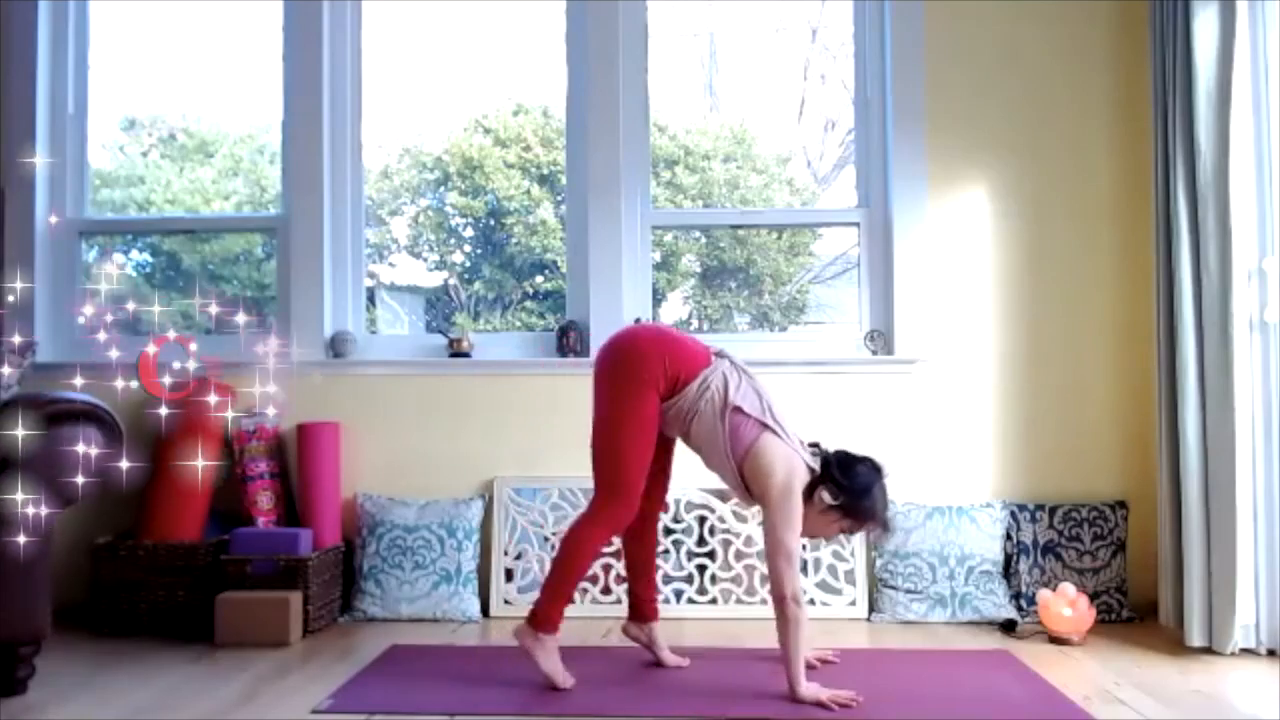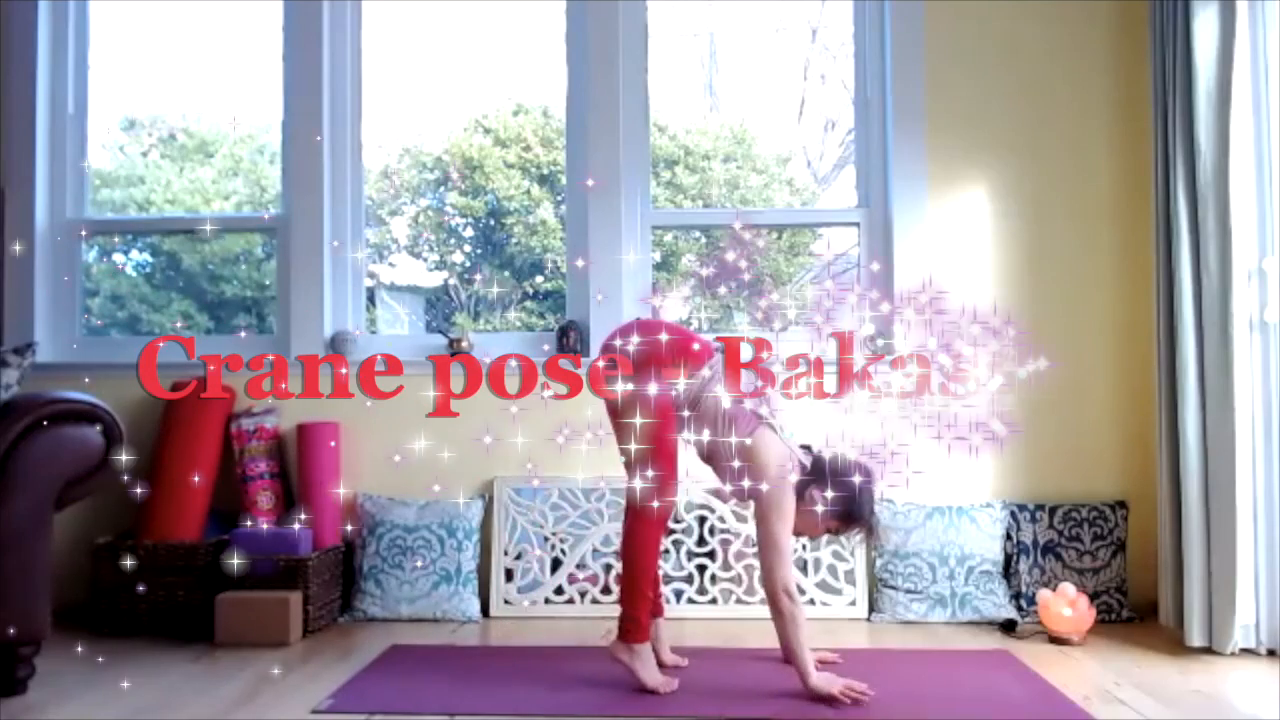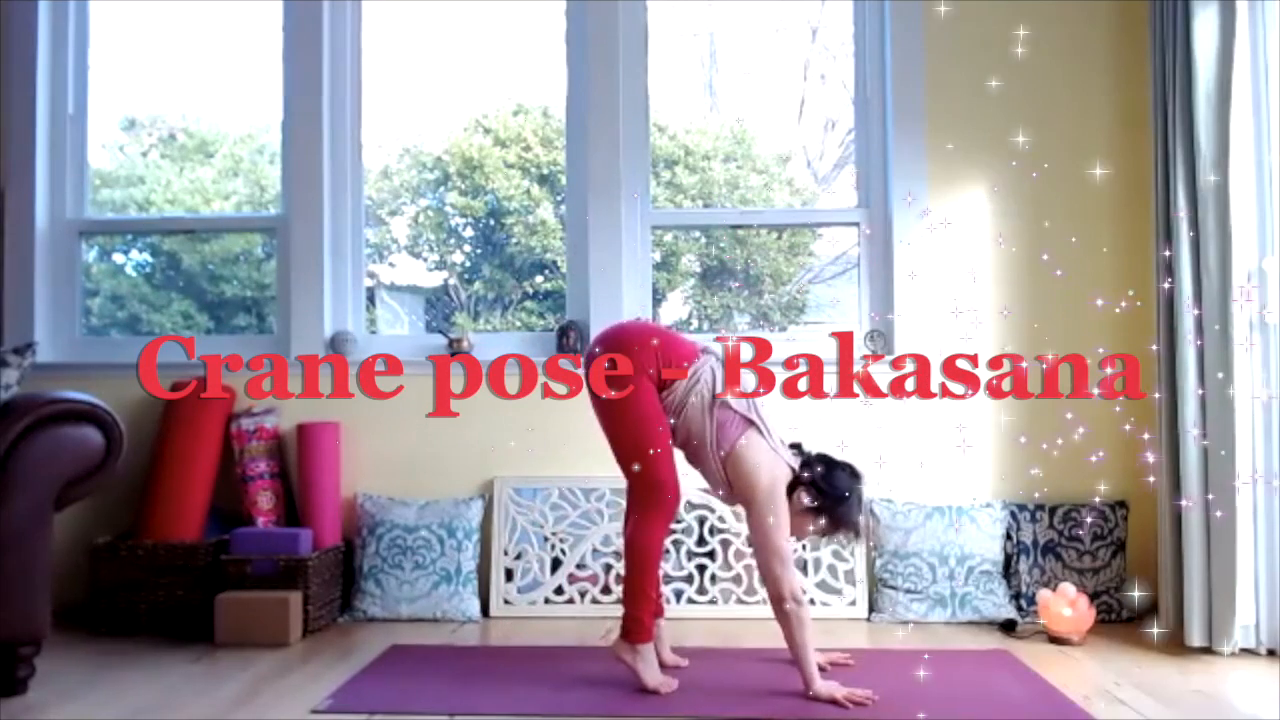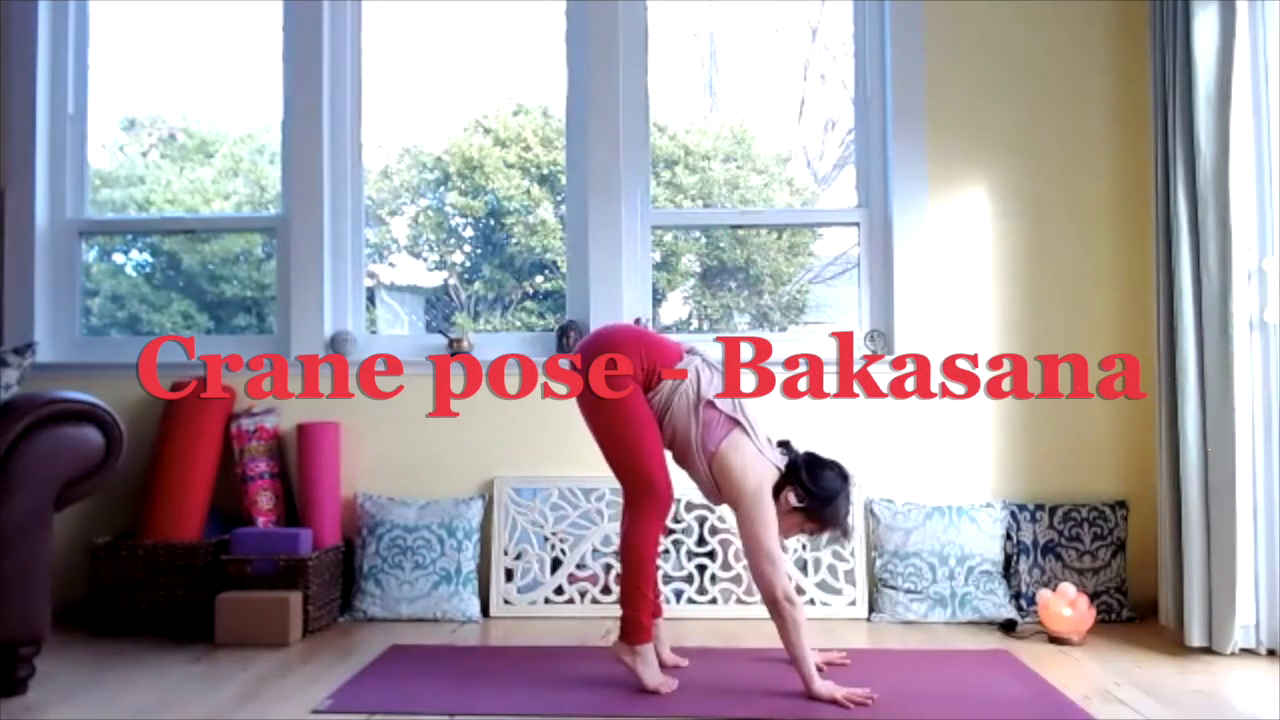
dt=0.7s
person 1, frame 1
left shoulder: (794, 471)
right shoulder: (785, 481)
left elbow: (781, 580)
right elbow: (789, 592)
left wrist: (794, 648)
right wrist: (799, 685)
left hip: (659, 364)
right hip: (643, 362)
left knee: (647, 504)
right knee: (617, 507)
left ankle: (643, 621)
right ankle: (541, 629)
person 1, frame 2
left shoulder: (782, 472)
right shoulder: (779, 480)
left elbow: (772, 572)
right elbow: (782, 587)
left wrist: (791, 646)
right wrist: (810, 676)
left hip: (665, 366)
right hip: (643, 356)
left knee: (651, 502)
right knee: (653, 505)
left ankle: (651, 629)
right ankle: (633, 640)
person 1, frame 3
left shoulder: (779, 474)
right shoulder: (768, 486)
left elbow: (779, 579)
right elbow: (787, 594)
left wrist: (805, 652)
right wrist: (814, 683)
left hip: (648, 359)
right hip: (628, 356)
left knee: (649, 501)
right knee: (657, 502)
left ankle: (652, 631)
right ankle: (636, 641)
person 1, frame 4
left shoulder: (769, 474)
right shoulder: (755, 486)
left elbow: (775, 584)
right elbow: (780, 593)
left wrist: (803, 653)
right wrist: (813, 682)
left hip: (638, 364)
right hip: (614, 359)
left knee: (647, 500)
right knee: (652, 501)
left ankle: (651, 630)
right ankle: (636, 642)
